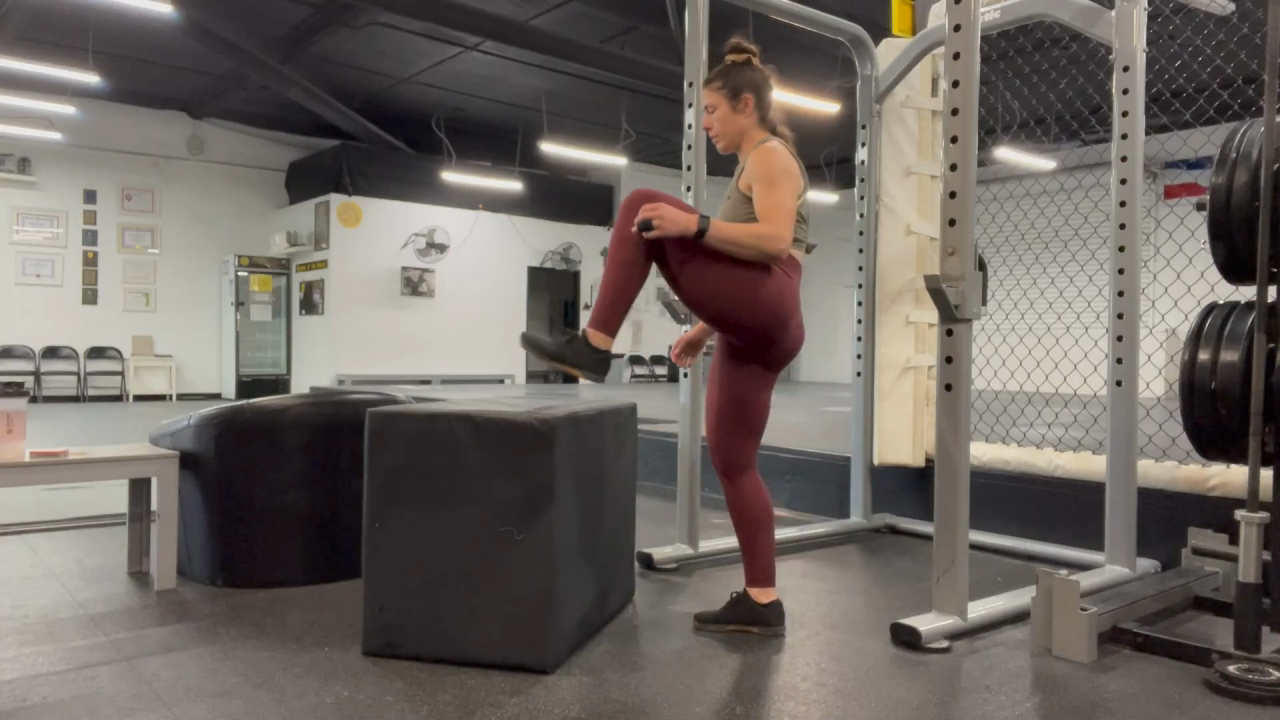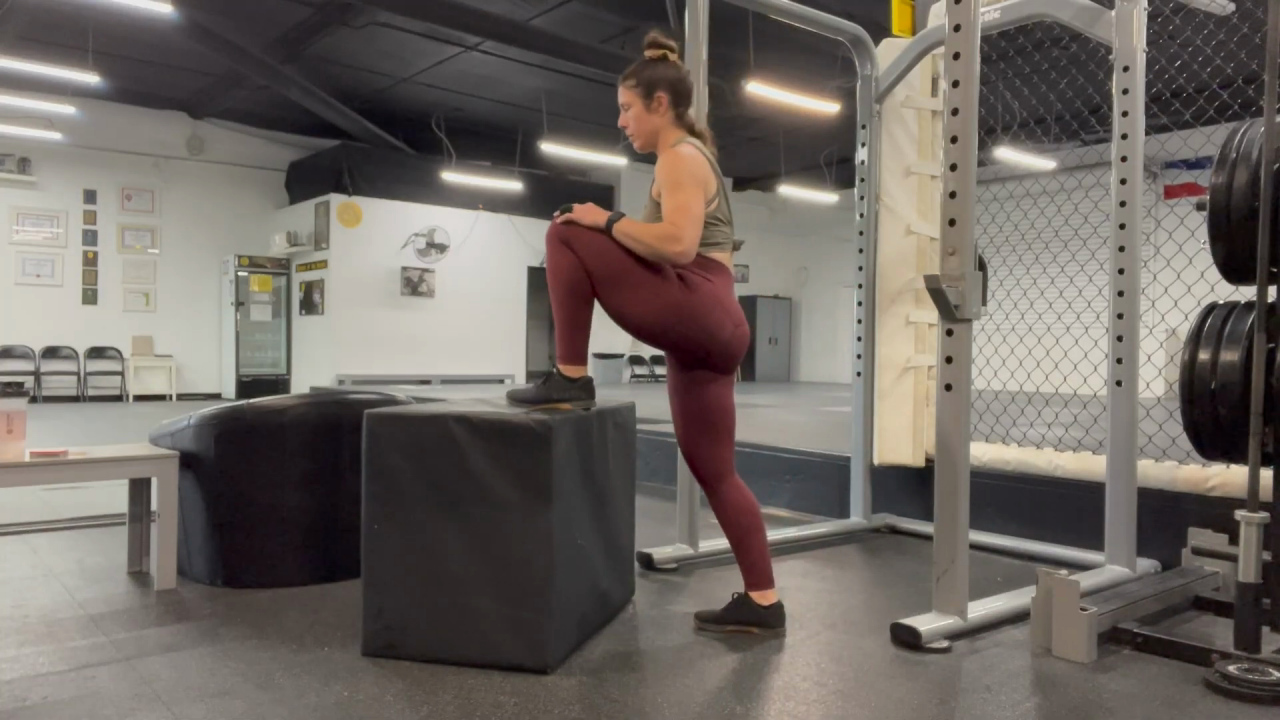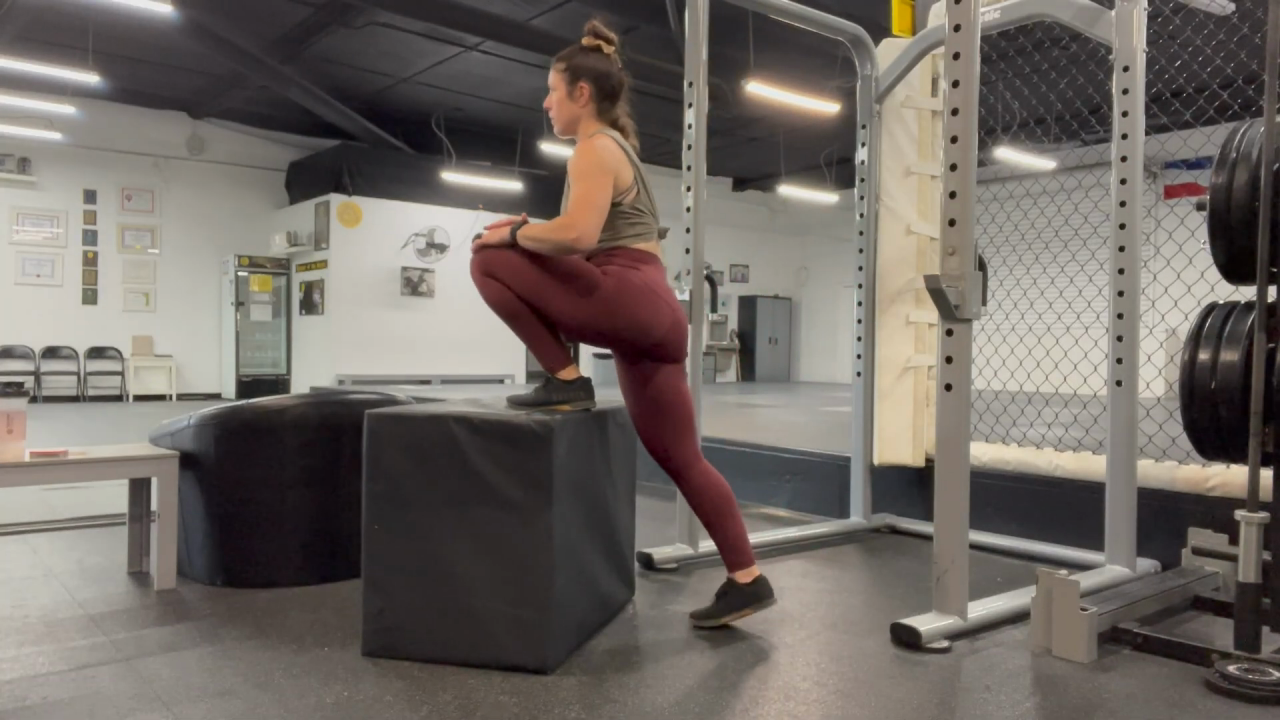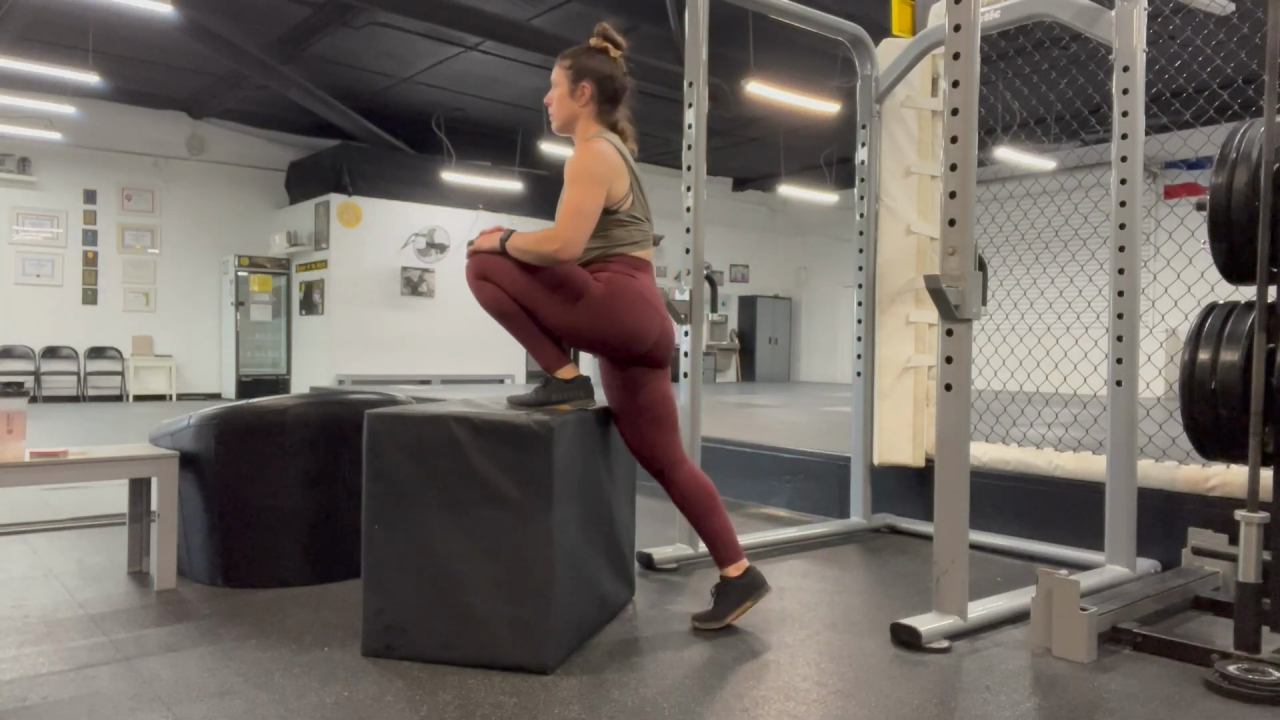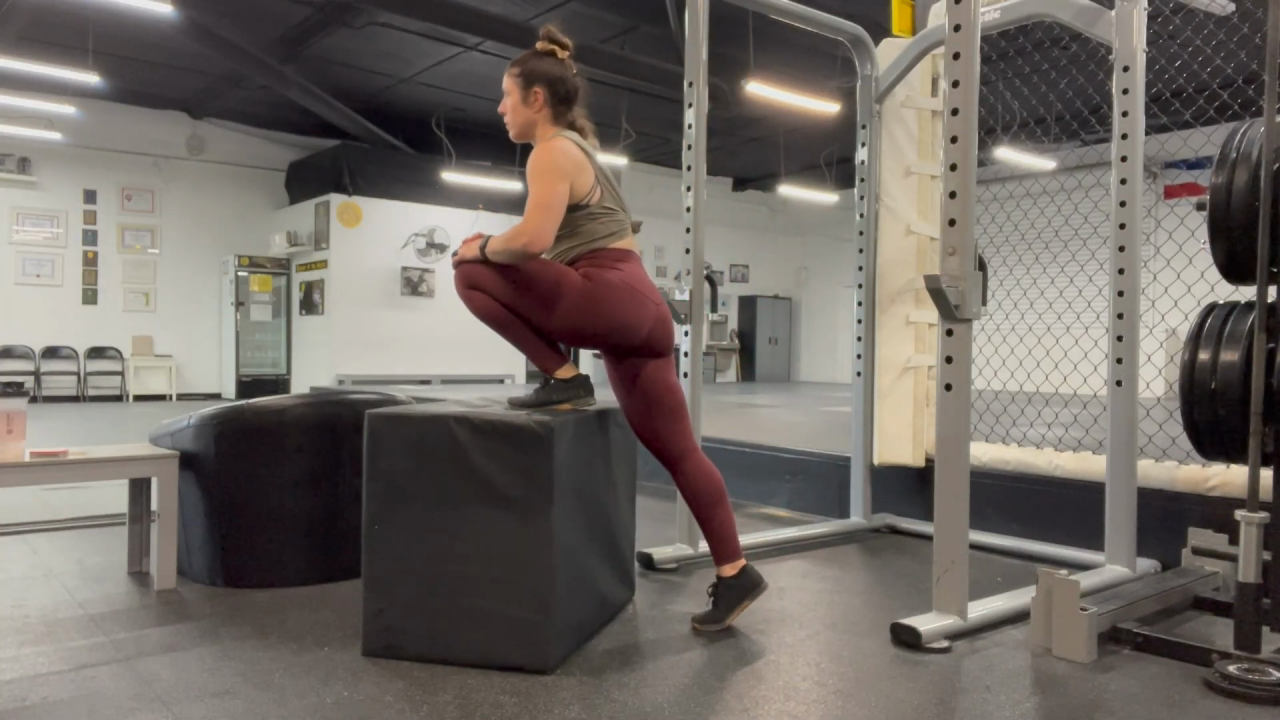
dt=1s
person 1, frame 1
left shoulder: (770, 156)
right shoulder: (756, 163)
left elbow: (776, 242)
left wrist: (693, 226)
right wrist: (703, 329)
left hip: (765, 310)
right hip: (760, 328)
left knee: (642, 208)
right knee: (733, 463)
left ankle: (592, 346)
right ankle: (762, 601)
person 1, frame 2
left shoulder: (680, 157)
right shoulder: (692, 157)
left elbow: (679, 245)
left wrist: (608, 222)
right wrist: (608, 254)
left hip: (694, 315)
right hip: (714, 328)
left knee: (567, 235)
right knee: (713, 471)
left ankle: (570, 378)
right ankle: (761, 601)
person 1, frame 3
left shoulder: (593, 149)
right shoulder: (613, 148)
left elbow: (579, 236)
left wrist: (515, 233)
right wrist: (531, 234)
left hip: (630, 308)
right hip: (652, 317)
left knee: (490, 261)
right knee: (680, 458)
left ankle: (565, 379)
right ankle: (746, 579)
person 1, frame 4
left shoulder: (591, 154)
right shoulder: (612, 151)
left elbow: (565, 246)
left wrist: (502, 239)
right wrist: (517, 241)
left hip: (619, 311)
right hip: (638, 319)
left knee: (484, 264)
right knee: (665, 459)
left ankle: (564, 380)
right ankle: (737, 574)
person 1, frame 5
left shoulder: (551, 151)
right shoulder: (575, 147)
left elbow: (534, 241)
left wrist: (483, 247)
right wrist: (498, 247)
left hip: (611, 304)
right hip: (636, 309)
left knee: (473, 274)
right knee: (677, 450)
left ankle: (563, 379)
right ankle: (734, 574)
